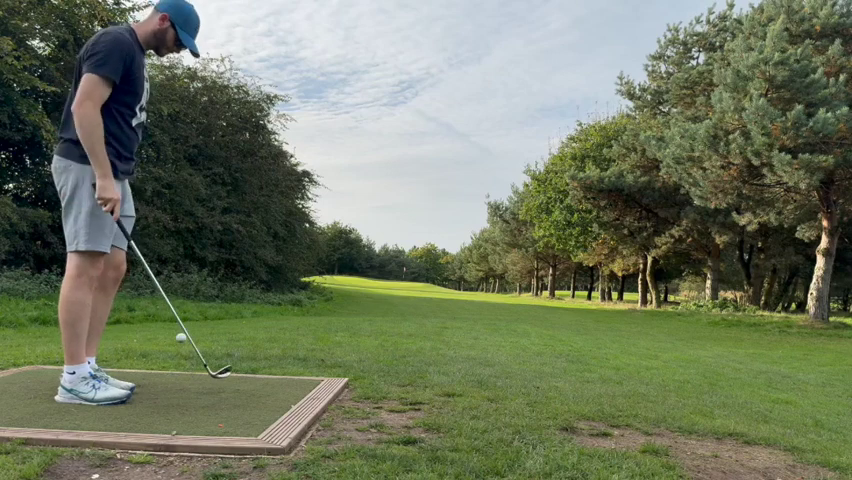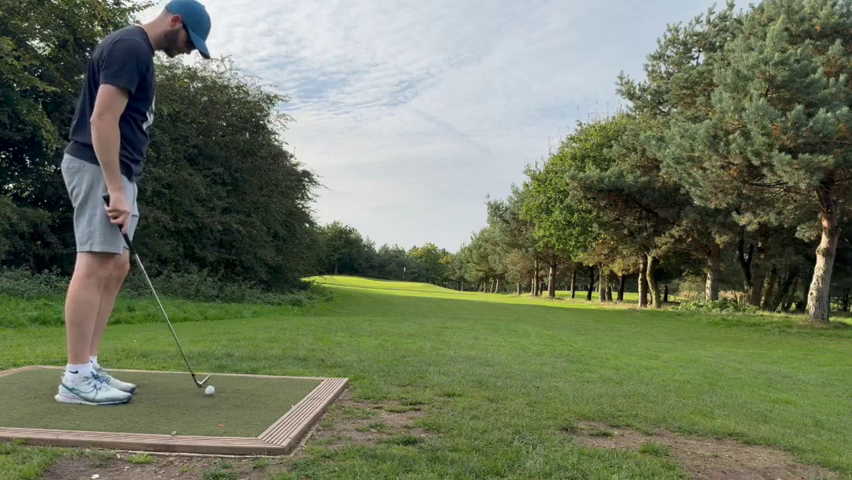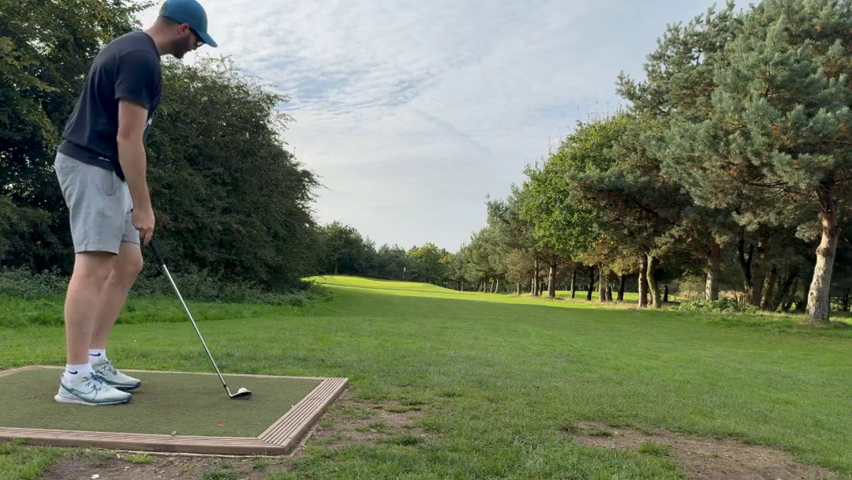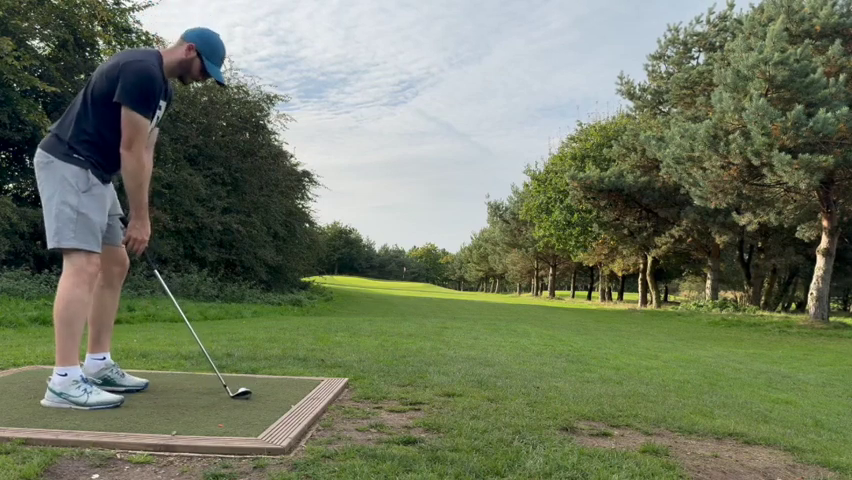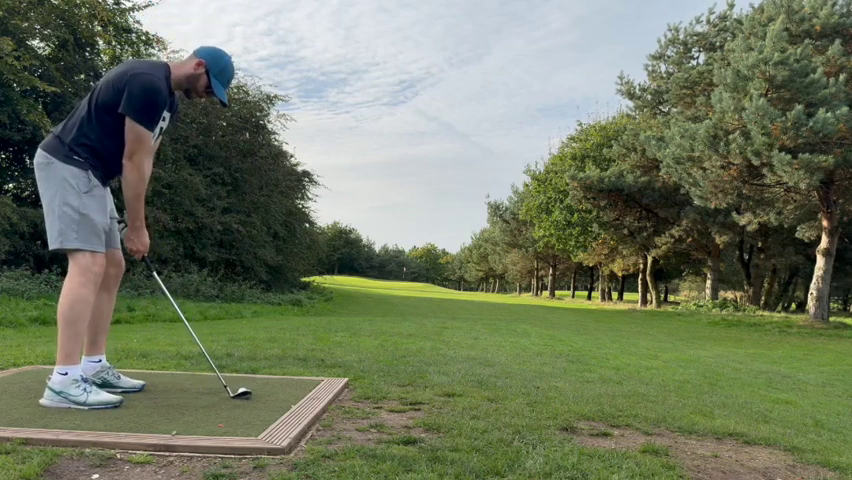
dt=1s
person 1, frame 1
left shoulder: (135, 54)
right shoulder: (116, 43)
right elbow: (83, 107)
right wrist: (103, 177)
left hip: (113, 173)
right hip: (87, 168)
left knee: (112, 269)
right knee: (86, 266)
left ankle: (87, 367)
right ankle: (73, 379)
person 1, frame 2
left shoulder: (138, 49)
right shoulder: (130, 47)
right elbow: (102, 120)
right wrist: (115, 190)
left hip: (116, 172)
right hip: (98, 169)
left knee: (115, 268)
right knee: (94, 266)
left ankle: (88, 367)
right ankle: (75, 377)
person 1, frame 3
left shoulder: (134, 49)
right shoulder: (141, 60)
right elbow: (128, 138)
left wrist: (135, 200)
right wrist: (143, 206)
left hip: (103, 168)
right hip: (92, 167)
left knee: (127, 265)
right knee: (93, 268)
left ankle: (94, 359)
right ankle: (75, 378)
person 1, frame 4
left shoulder: (161, 85)
right shoulder: (142, 72)
left elbow: (145, 151)
right elbow: (131, 152)
left wrist: (138, 214)
right wrist: (140, 218)
left hip: (92, 173)
right hip: (69, 165)
left knee: (115, 265)
right knee: (83, 266)
left ankle: (98, 363)
right ankle: (64, 382)
person 1, frame 5
left shoulder: (168, 97)
right shoulder: (148, 83)
left elbow: (144, 161)
right elbow: (132, 161)
left wrist: (135, 222)
right wrist: (137, 226)
left hip: (88, 173)
right hip: (67, 166)
left knee: (111, 268)
right knee: (88, 266)
left ankle: (93, 366)
right ankle: (64, 380)
